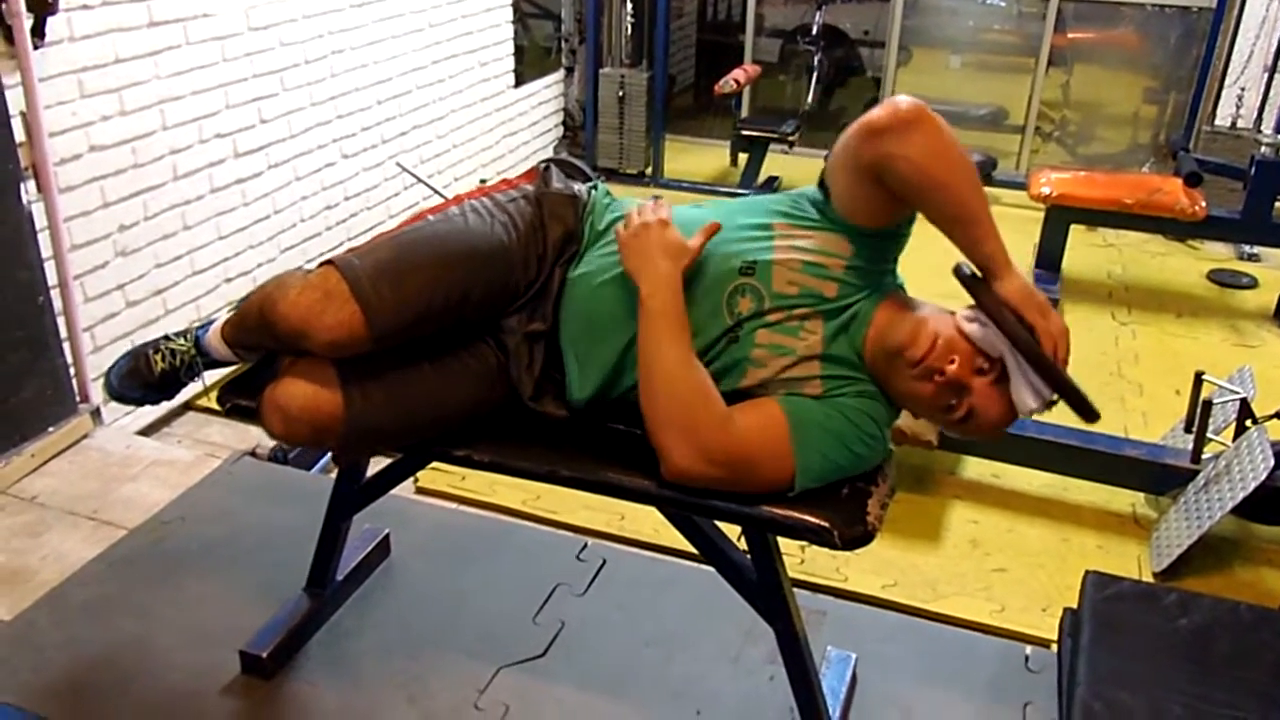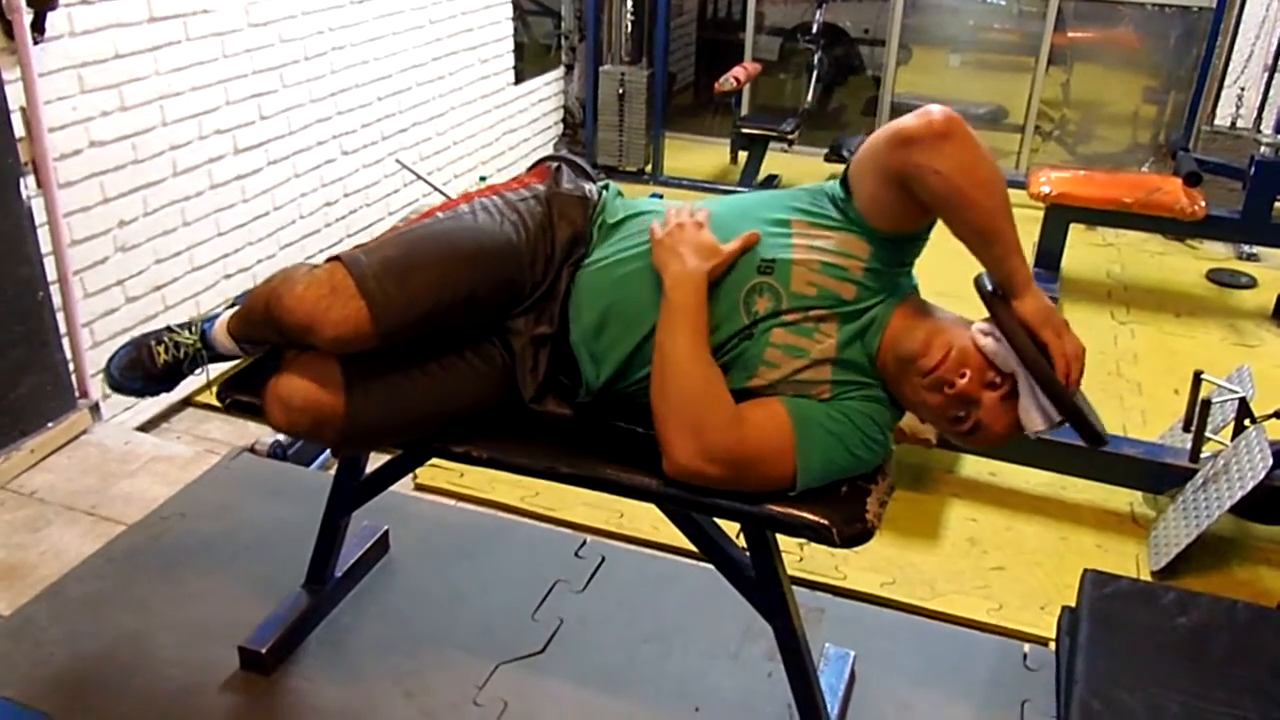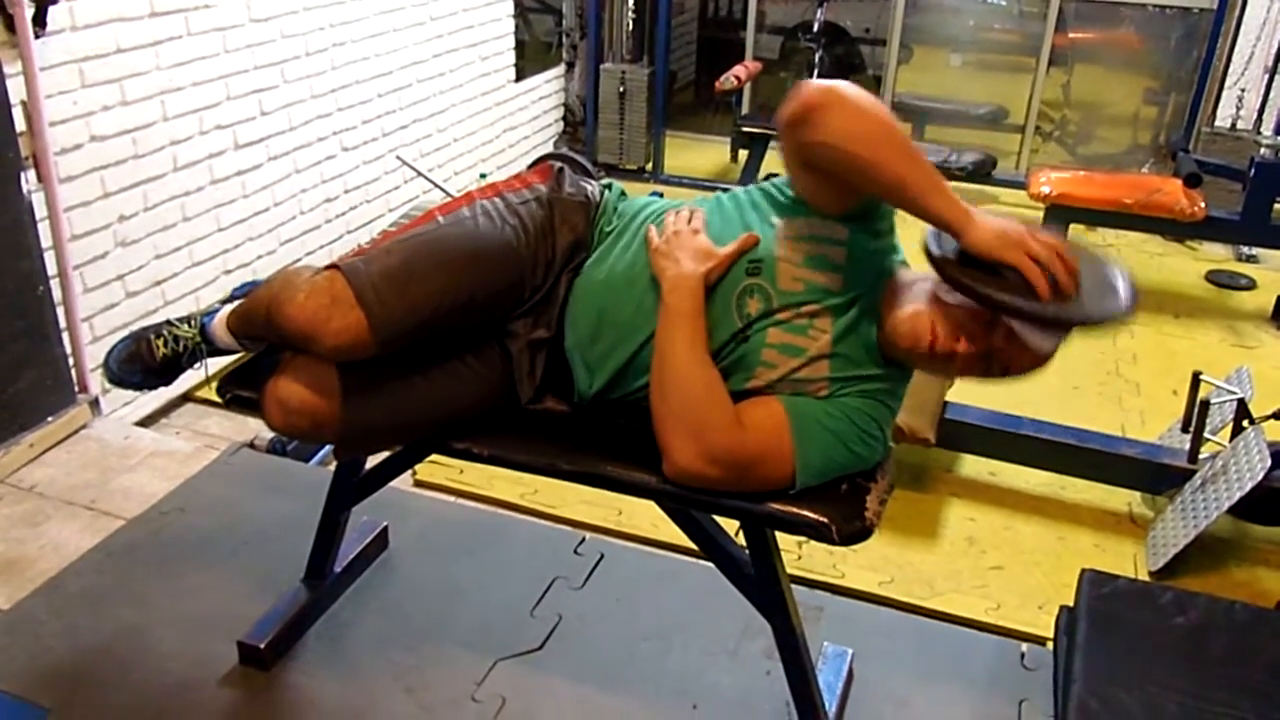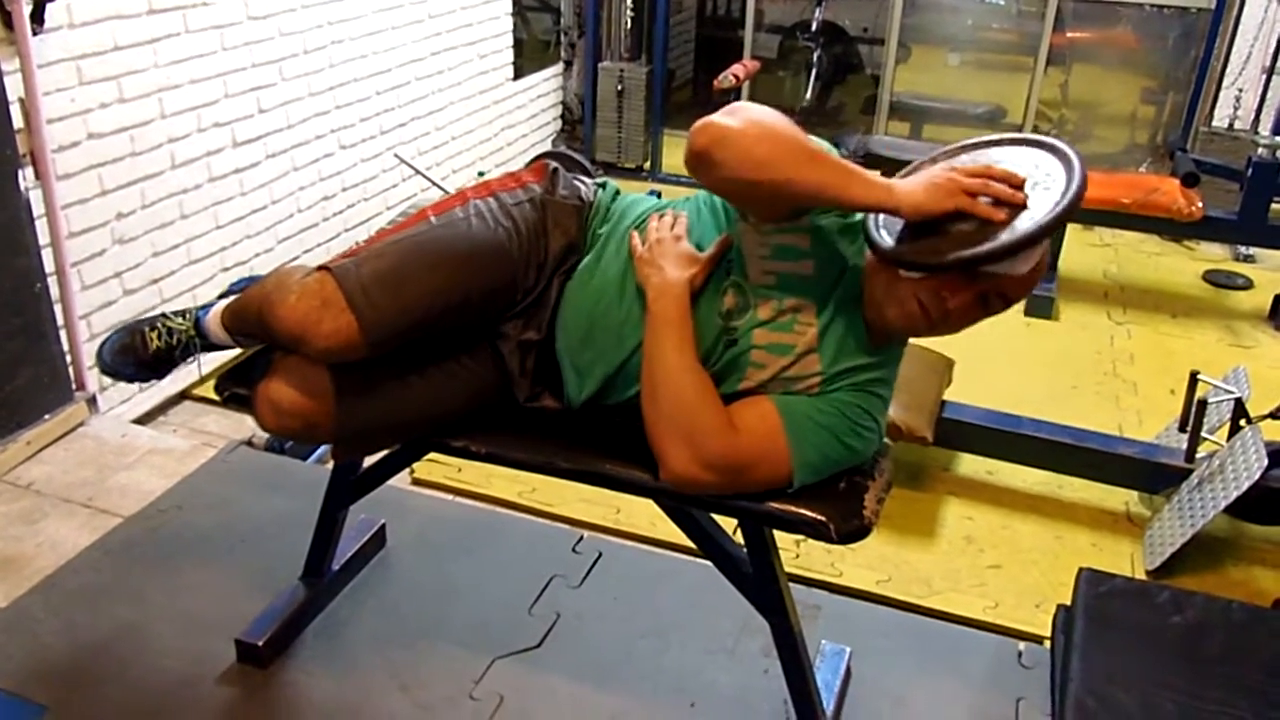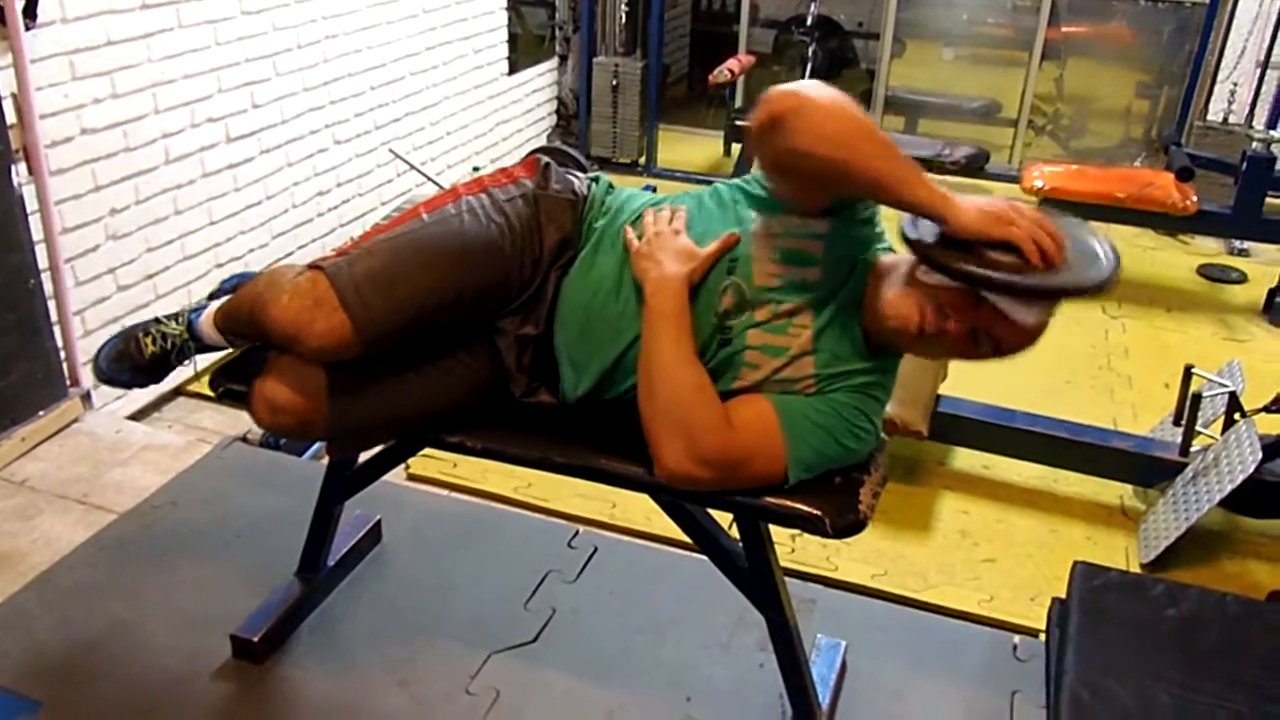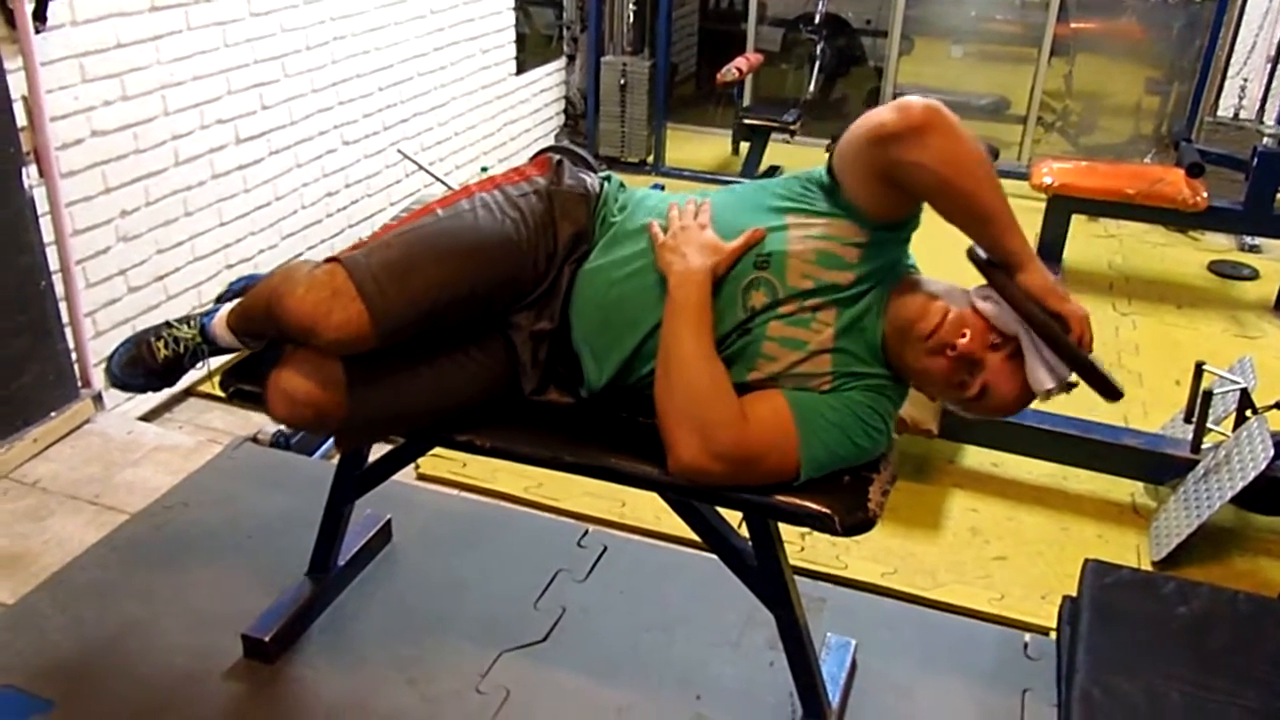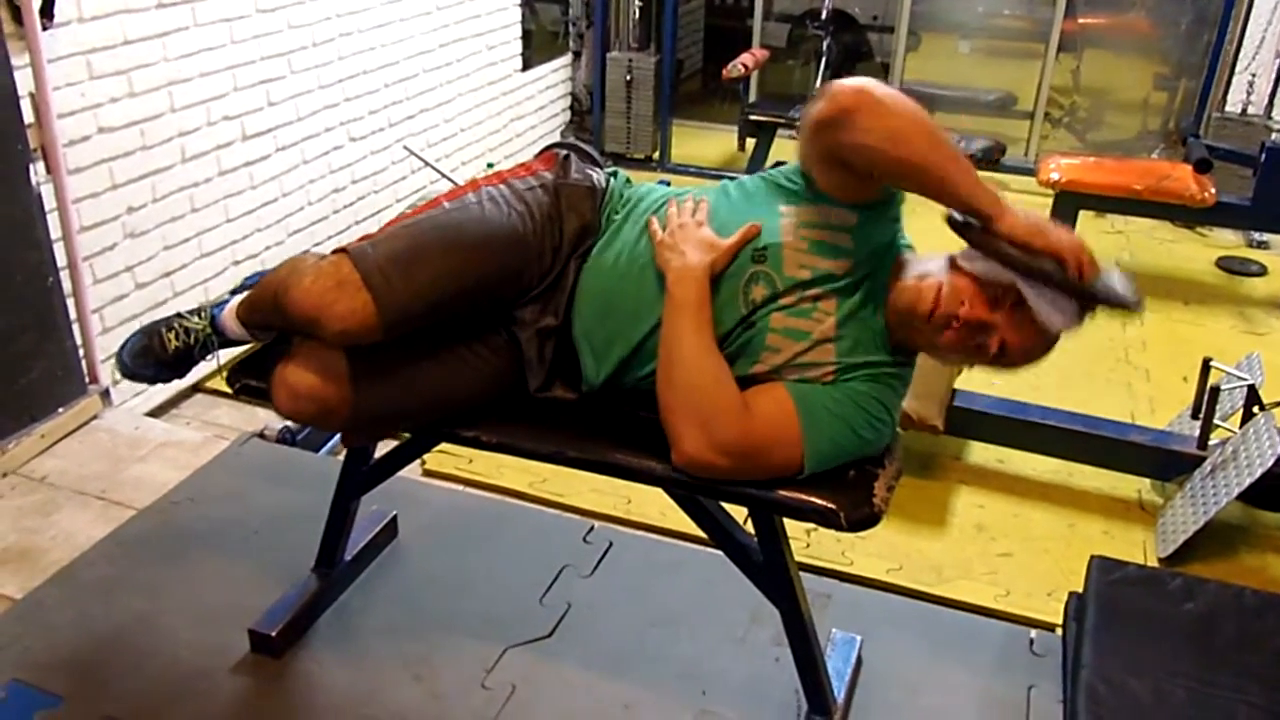
dt=0.3s
person 1, frame 1
left shoulder: (849, 428)
right shoulder: (864, 244)
left elbow: (692, 453)
right elbow: (901, 126)
left wrist: (658, 283)
right wrist: (1005, 278)
left hip: (538, 364)
left knee: (297, 409)
right knee: (317, 313)
left ankle: (255, 369)
right ankle: (222, 336)
person 1, frame 2
left shoulder: (853, 427)
right shoulder: (881, 244)
left elbow: (694, 451)
right elbow: (928, 135)
left wrist: (686, 281)
right wrist: (1024, 292)
left hip: (542, 363)
left knee: (296, 403)
right knee: (326, 311)
left ankle: (262, 350)
right ankle: (231, 329)
person 1, frame 3
left shoulder: (857, 415)
right shoulder: (868, 223)
left elbow: (697, 454)
right elbow: (815, 108)
left wrist: (682, 284)
right wrist: (966, 219)
left hip: (544, 366)
left knee: (298, 406)
right knee: (326, 318)
left ankle: (266, 339)
right ankle: (234, 322)
person 1, frame 4
left shoulder: (850, 411)
right shoulder: (837, 212)
left elbow: (693, 459)
right elbow: (716, 142)
left wrist: (668, 291)
right wrist: (900, 190)
left hip: (531, 364)
left knee: (288, 404)
right knee: (315, 319)
left ankle: (259, 327)
right ankle: (225, 318)
person 1, frame 5
left shoulder: (846, 413)
right shoulder: (842, 219)
left elbow: (688, 457)
right elbow: (786, 110)
left wrist: (666, 286)
right wrist: (951, 208)
left hip: (528, 361)
left knee: (286, 406)
right knee: (309, 324)
left ankle: (273, 313)
right ankle: (220, 319)
person 1, frame 6
left shoulder: (856, 417)
right shoulder: (875, 234)
left elbow: (701, 450)
right elbow: (912, 125)
left wrist: (690, 279)
right wrist: (1027, 268)
left hip: (542, 354)
left knee: (300, 396)
right knee: (326, 312)
left ankle: (272, 321)
right ankle: (234, 320)
person 1, frame 7
left shoulder: (865, 403)
right shoulder: (869, 217)
left elbow: (705, 444)
right elbow: (848, 103)
left wrist: (688, 274)
right wrist: (1001, 209)
left hip: (548, 353)
left knee: (308, 393)
right knee: (334, 302)
left ankle: (295, 307)
right ankle: (244, 313)
